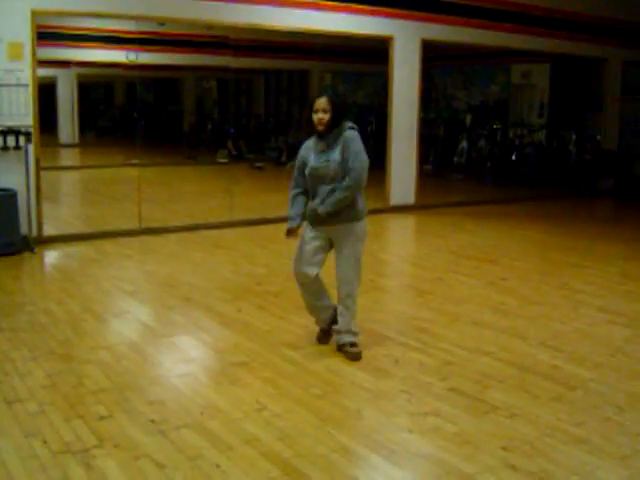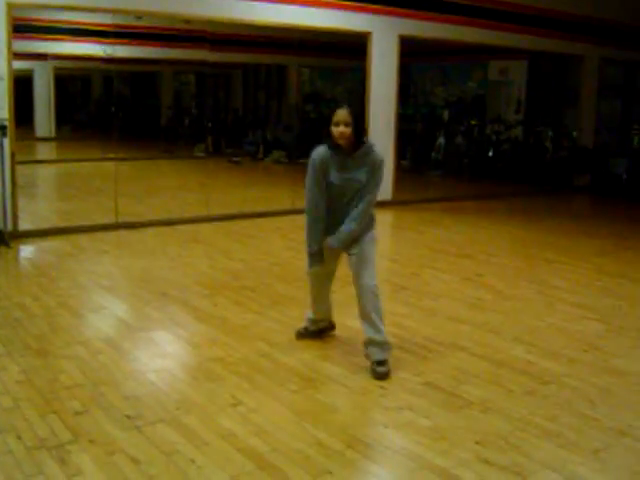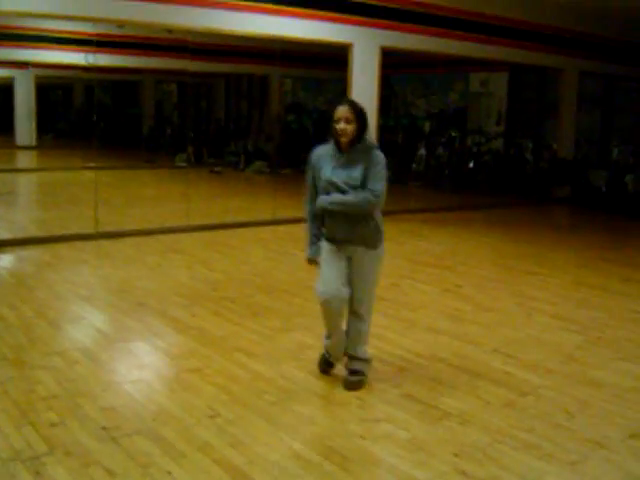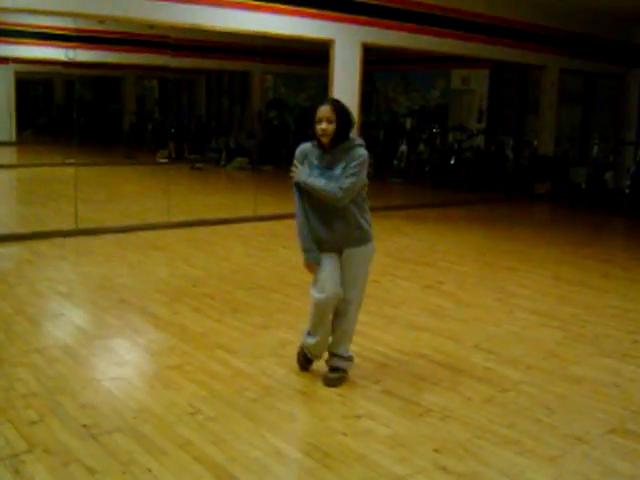
dt=0.4s
person 1, frame 1
left shoulder: (350, 138)
right shoulder: (308, 148)
left elbow: (357, 178)
right elbow: (298, 187)
left wrist: (325, 206)
right wrist: (294, 219)
left hip: (349, 222)
right hip: (317, 223)
left knee: (347, 281)
right knee: (304, 271)
left ankle: (346, 335)
right ankle: (327, 317)
person 1, frame 2
left shoulder: (372, 159)
right shoulder: (321, 157)
left elbow: (365, 204)
right elbow: (315, 204)
left wrist: (342, 239)
right wrist: (314, 249)
left hip: (361, 232)
right hip: (327, 230)
left knee: (367, 287)
right knee: (318, 280)
left ankle: (378, 351)
right ankle: (320, 322)
person 1, frame 3
left shoulder: (373, 157)
right shoulder: (320, 156)
left elbow: (374, 198)
right elbow: (313, 204)
left wrist: (330, 202)
right wrist: (313, 244)
left hip: (367, 242)
right hip: (331, 240)
left knee: (361, 304)
right knee: (331, 294)
left ankle: (357, 362)
right ankle: (333, 349)
person 1, frame 4
left shoulder: (358, 156)
right shoulder: (304, 153)
left elbow: (341, 194)
right elbow: (301, 203)
left wrist: (305, 178)
right wrist: (308, 248)
left hip: (356, 241)
right hip: (323, 241)
left knee: (349, 301)
right knee: (326, 296)
left ankle: (340, 360)
right ankle: (311, 346)
